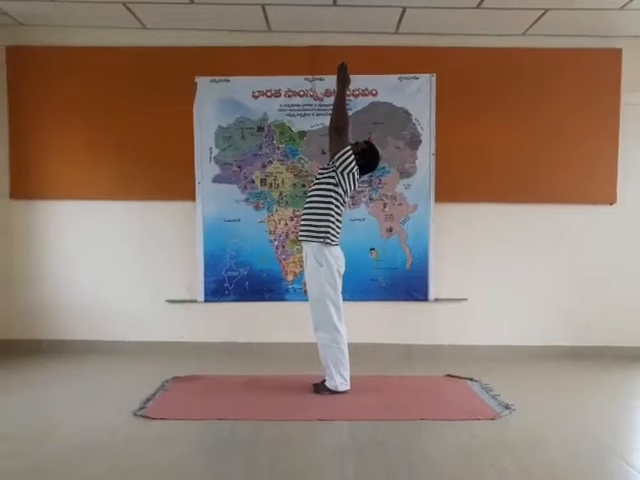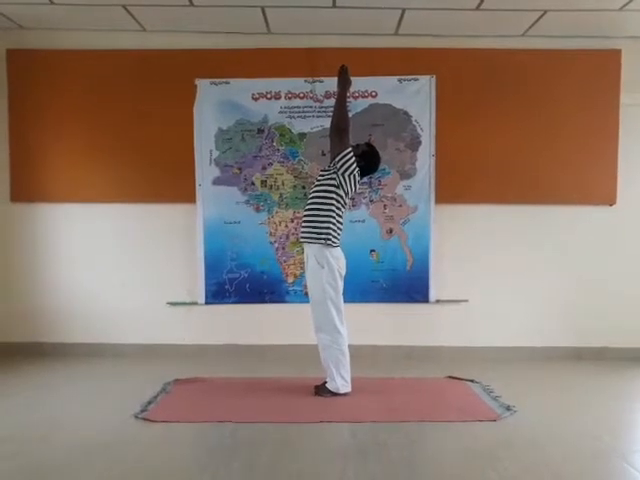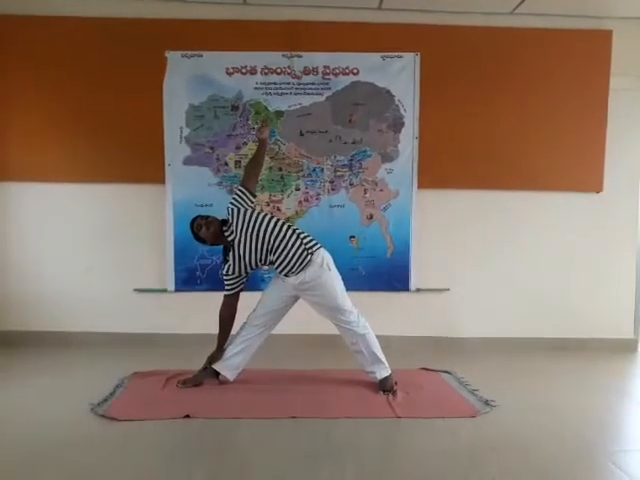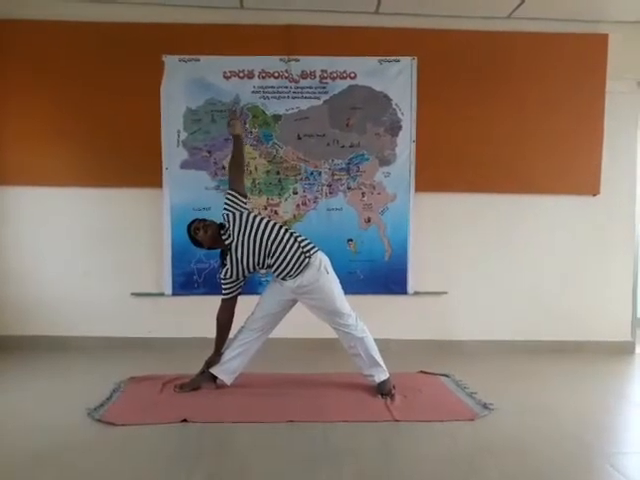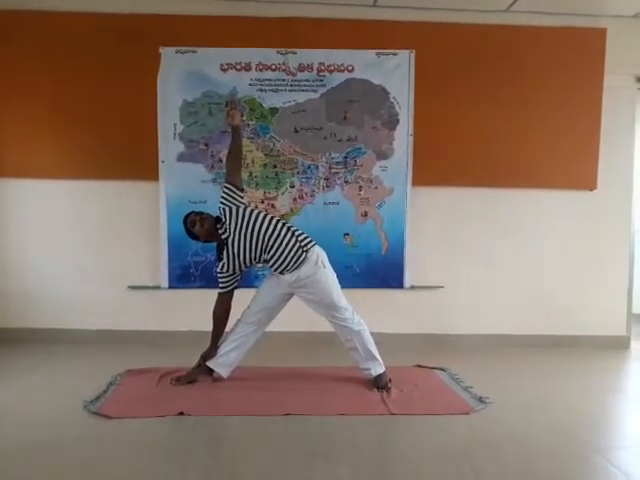
dt=1s
person 1, frame 1
left shoulder: (347, 172)
right shoulder: (339, 173)
left elbow: (338, 130)
right elbow: (338, 132)
left wrist: (341, 89)
right wrist: (340, 90)
left hip: (323, 254)
right hip: (319, 253)
left knee: (329, 320)
right knee: (326, 320)
left ankle: (338, 382)
right ankle: (335, 378)
person 1, frame 2
left shoulder: (347, 174)
right shoulder: (338, 174)
left elbow: (339, 132)
right elbow: (338, 135)
left wrist: (342, 91)
right wrist: (341, 92)
left hip: (324, 256)
right hip: (320, 255)
left knee: (329, 322)
right knee: (326, 321)
left ankle: (339, 384)
right ankle: (336, 380)
person 1, frame 3
left shoulder: (237, 212)
right shoulder: (232, 264)
left elbow: (250, 176)
right elbow: (229, 305)
left wrist: (262, 142)
right wrist: (219, 349)
left hip: (314, 264)
right hip: (288, 278)
left knee: (349, 320)
right knee: (256, 323)
left ankle: (383, 374)
right ankle: (218, 370)
person 1, frame 4
left shoulder: (233, 216)
right shoulder: (230, 266)
left elbow: (236, 175)
right elbow: (226, 309)
left wrist: (237, 137)
right wrist: (216, 354)
left hip: (312, 267)
right hip: (286, 282)
left knee: (347, 323)
right knee: (254, 327)
left ankle: (381, 377)
right ankle: (214, 374)
person 1, frame 5
left shoulder: (229, 208)
right shoulder: (226, 260)
left elbow: (234, 166)
right elbow: (223, 302)
left wrist: (236, 129)
right wrist: (212, 348)
left hip: (309, 261)
right hip: (283, 276)
left knee: (343, 317)
right knee: (250, 321)
left ankle: (377, 371)
right ankle: (211, 367)
